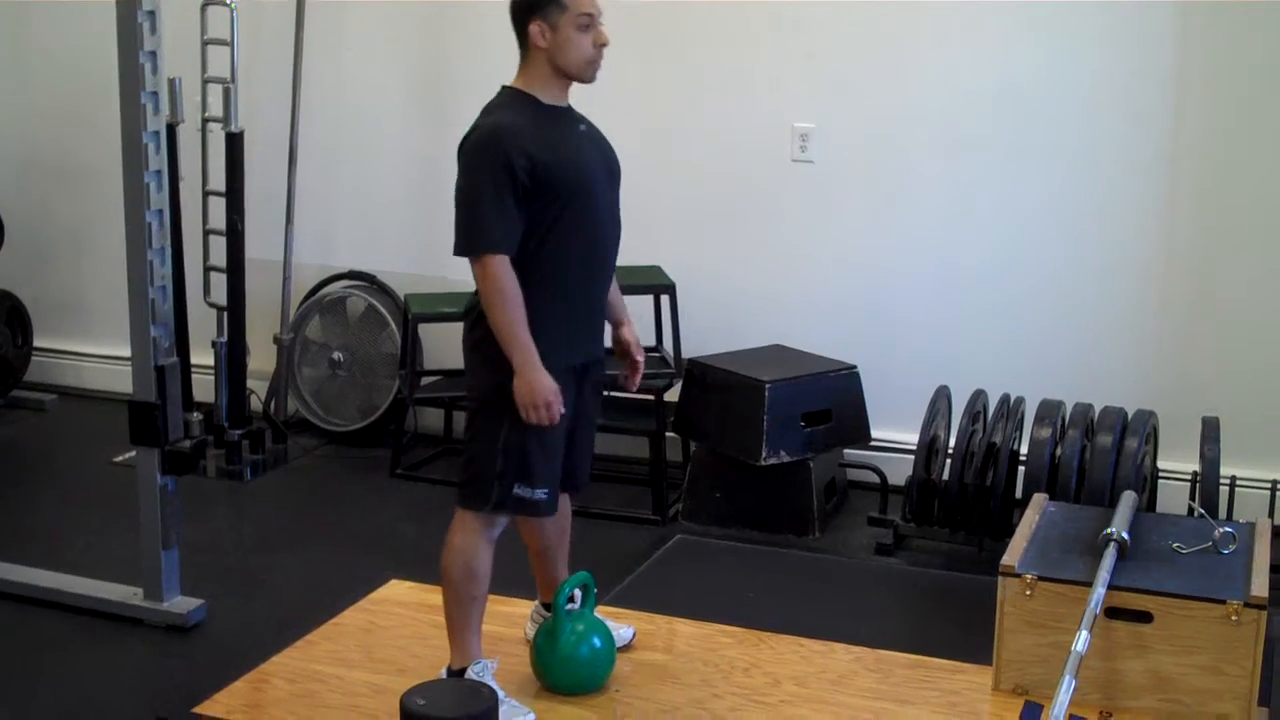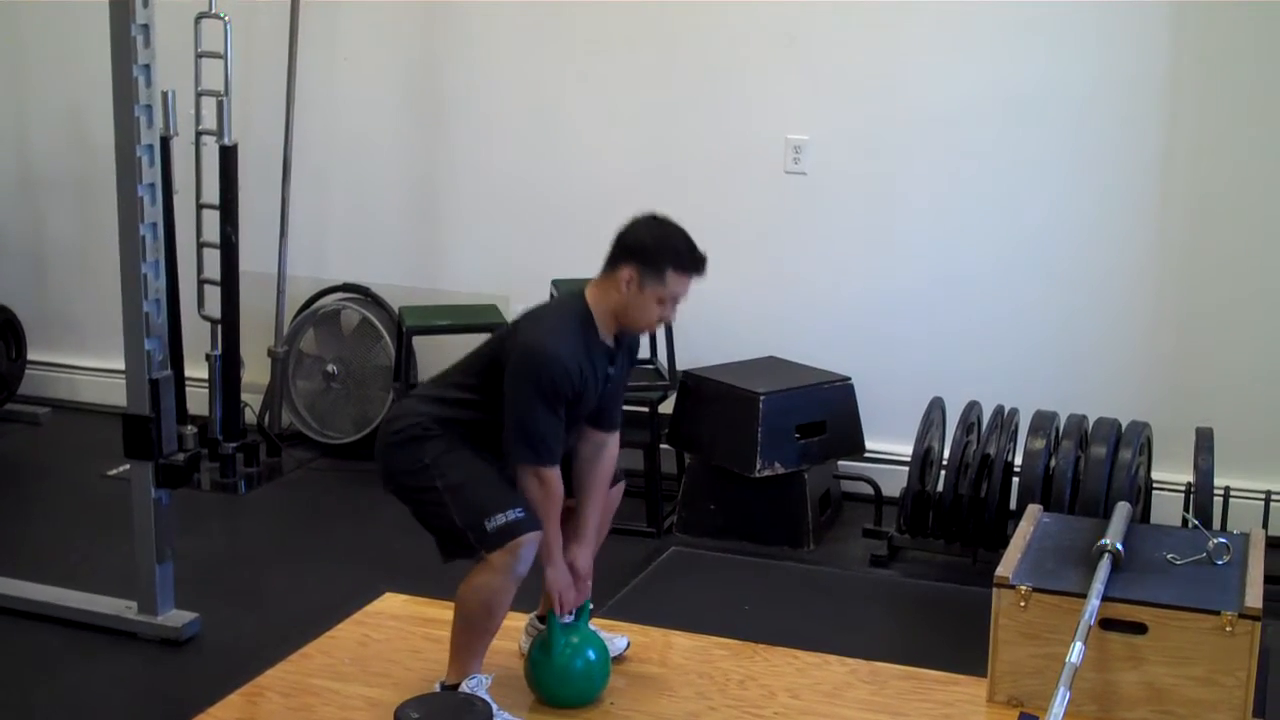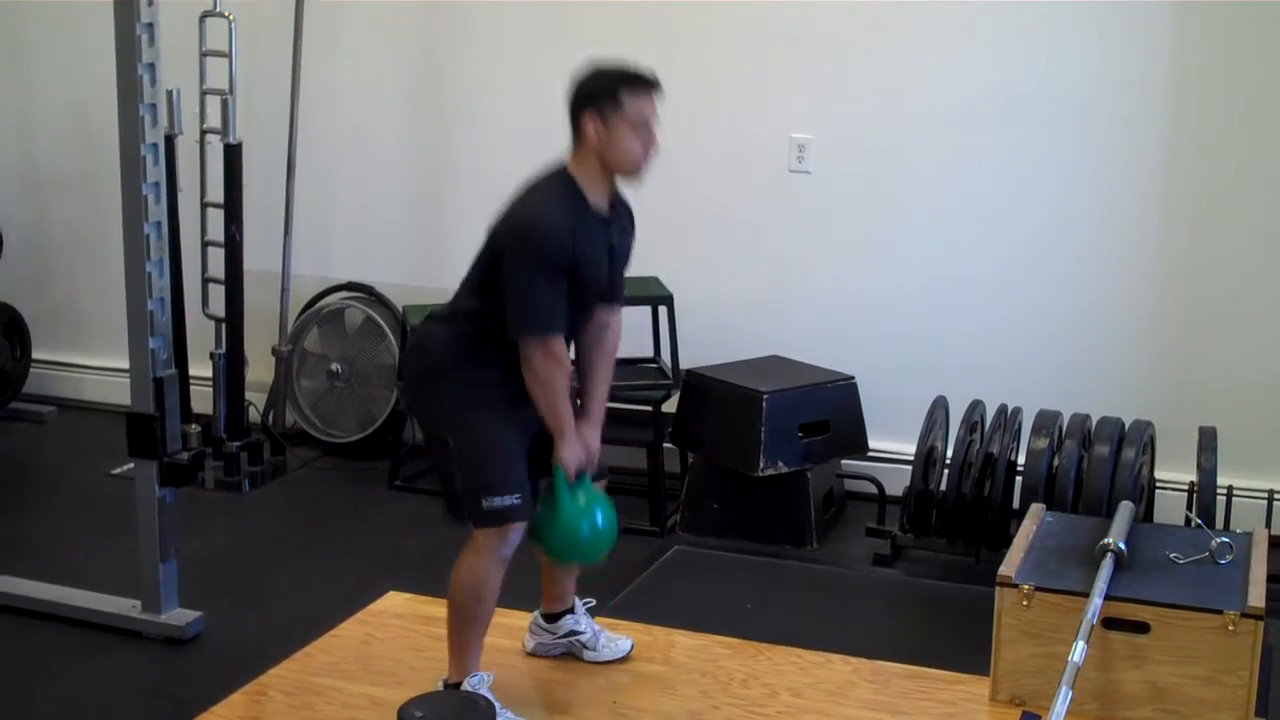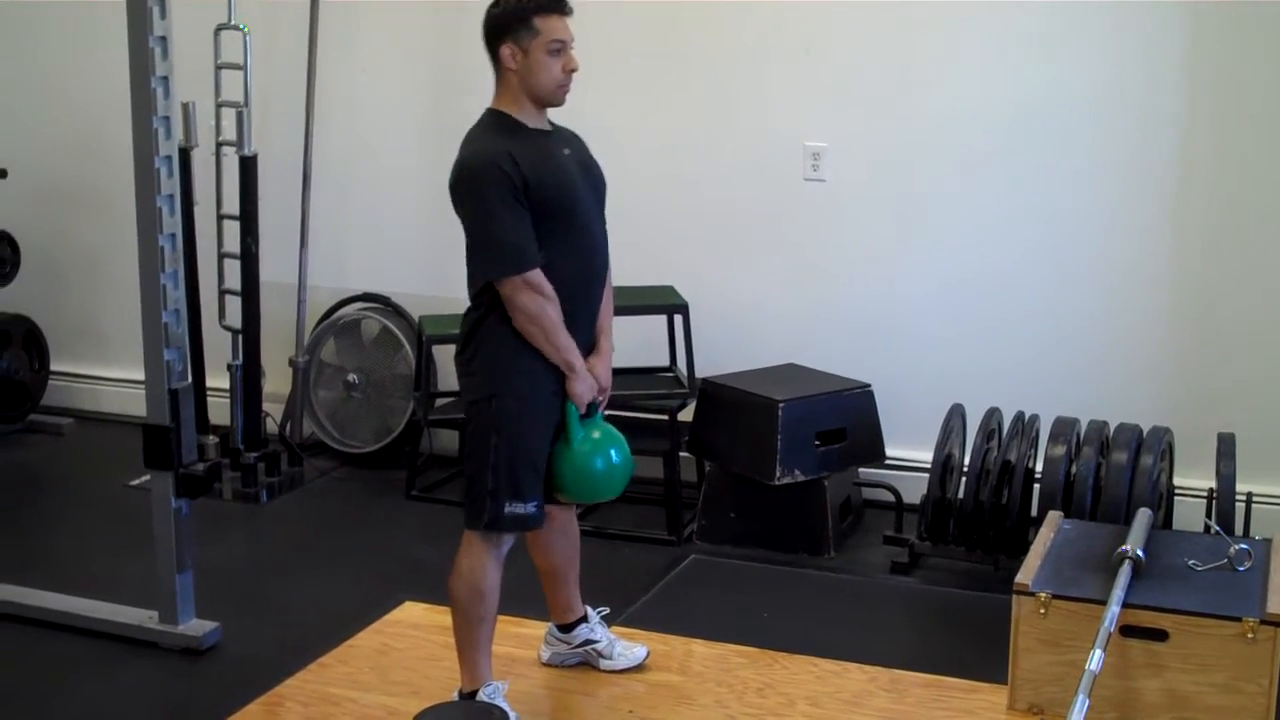
dt=1s
person 1, frame 1
left shoulder: (577, 127)
right shoulder: (501, 136)
right elbow: (489, 261)
left wrist: (620, 321)
right wrist: (525, 367)
left hip: (577, 351)
right hip: (526, 358)
left knee: (553, 489)
right knee: (486, 509)
left ankle: (555, 609)
person 1, frame 2
left shoulder: (619, 337)
right shoulder: (547, 348)
left elbow: (599, 441)
right elbow: (538, 473)
left wrist: (580, 546)
right wrist: (552, 559)
left hip: (495, 437)
right hip: (423, 440)
left knee: (608, 486)
right knee: (515, 541)
left ankle: (550, 623)
person 1, frame 3
left shoulder: (615, 215)
right shoulder: (542, 222)
left elbow: (603, 321)
right elbow: (543, 347)
left wrist: (592, 423)
right wrist: (564, 437)
left hip: (525, 372)
right hip: (460, 368)
right knee: (503, 521)
left ankle: (557, 621)
person 1, frame 4
left shoulder: (566, 144)
right shoulder: (489, 160)
left elbow: (595, 253)
right elbow: (521, 285)
left wrist: (600, 352)
right wrist: (573, 368)
left hip: (568, 360)
right hip: (514, 369)
left knee: (558, 498)
right knee: (494, 528)
left ankle: (571, 630)
